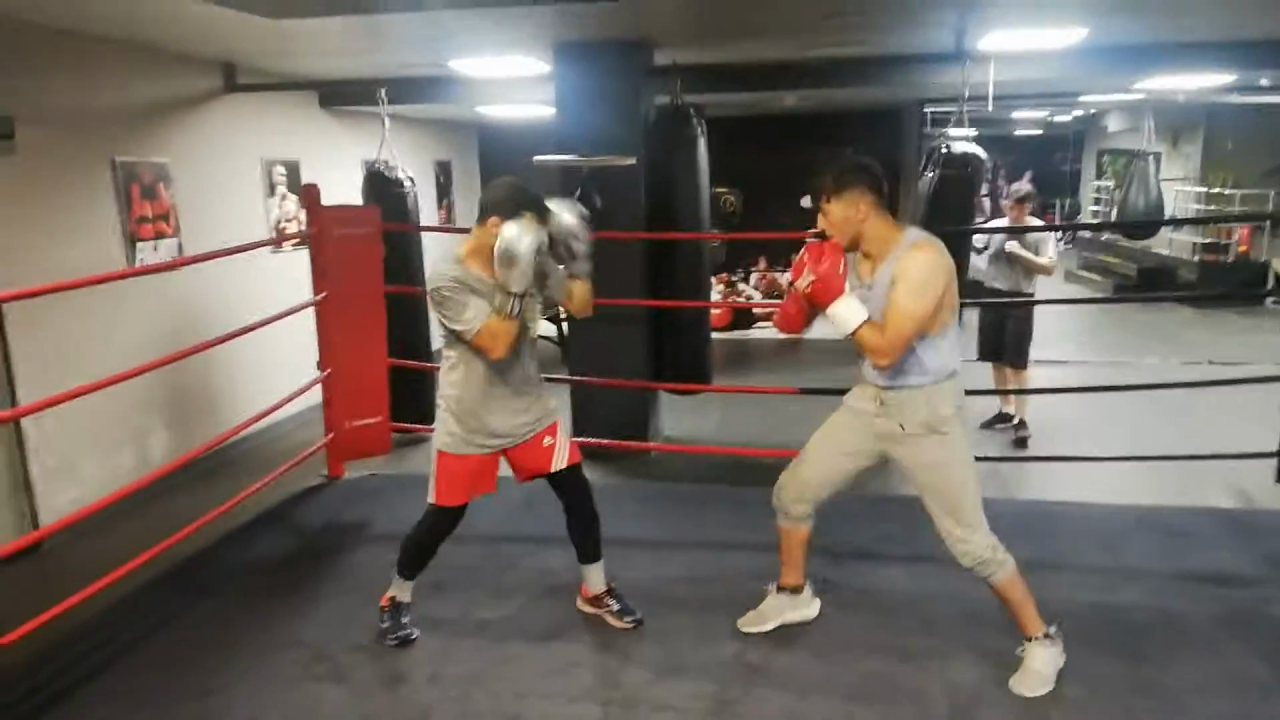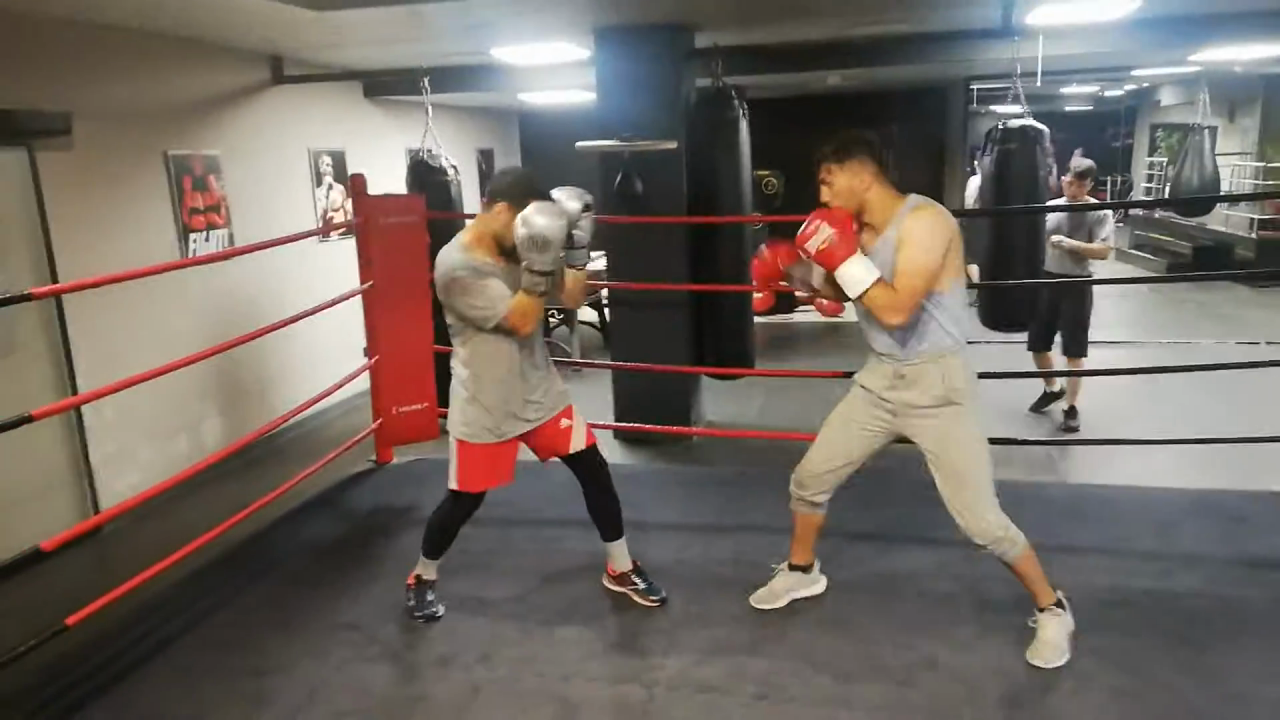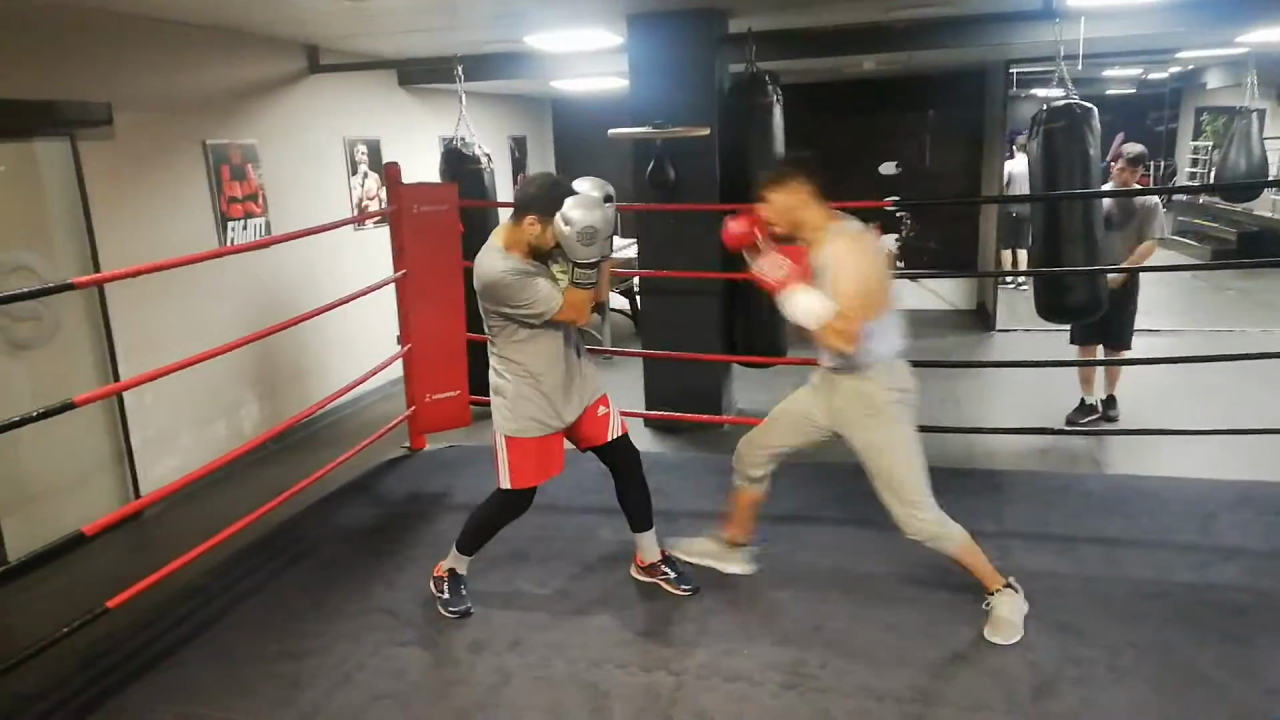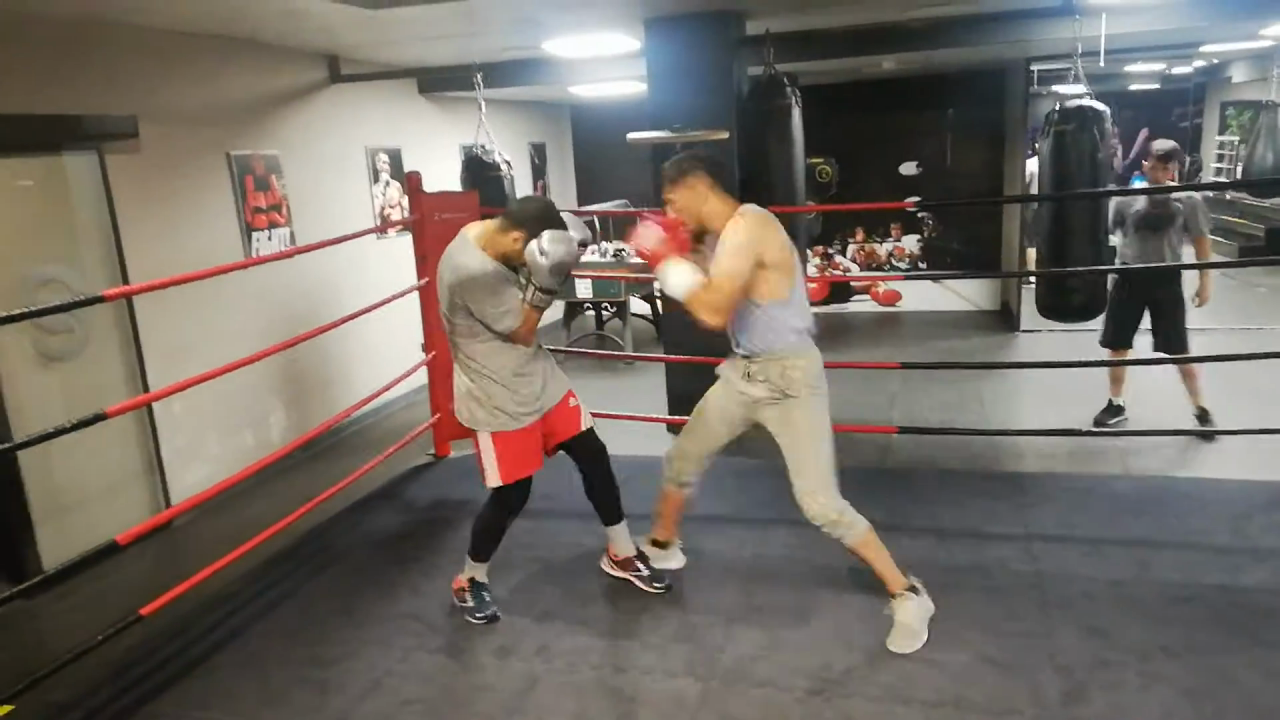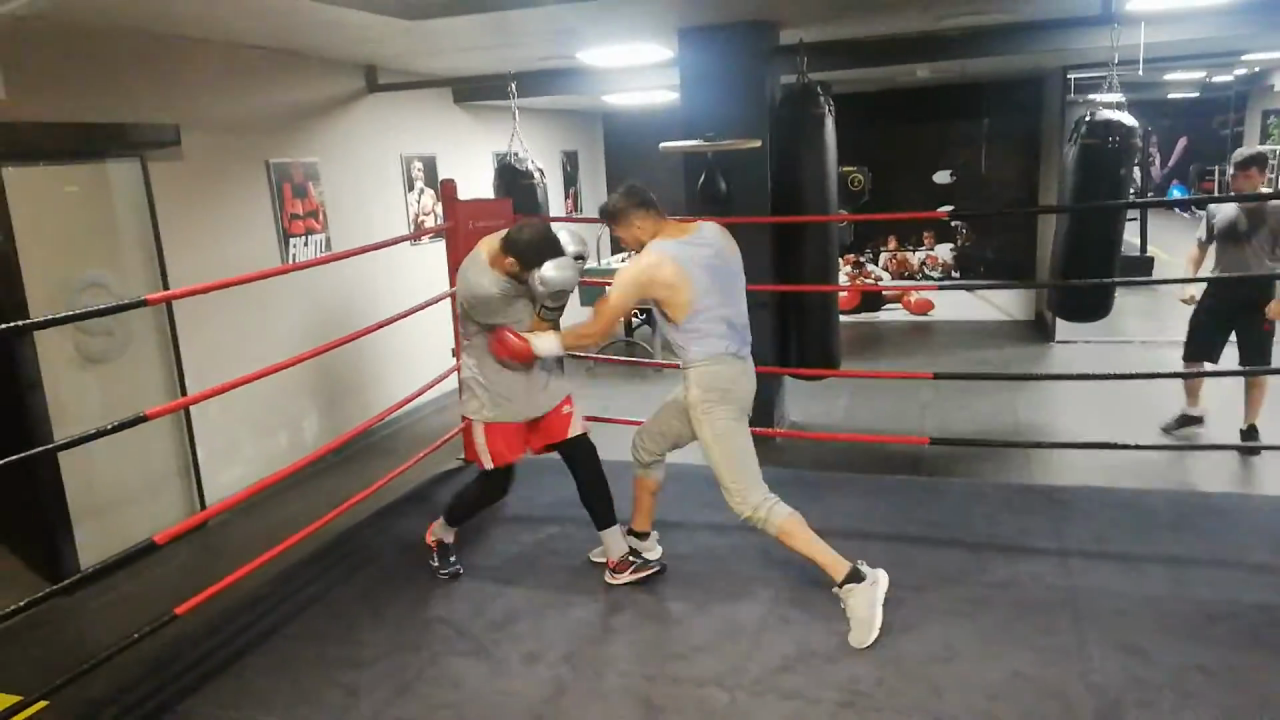
dt=0.5s
person 1, frame 1
left shoulder: (921, 259)
right shoulder: (865, 254)
left elbow: (885, 352)
left wrist: (833, 296)
right wrist: (813, 298)
left hip: (925, 409)
right hip: (870, 401)
left knee: (969, 540)
right knee: (793, 488)
left ankle: (1041, 640)
right ankle: (791, 592)
person 1, frame 2
left shoulder: (925, 221)
right shoulder: (865, 229)
left elbow: (894, 311)
right elbow: (840, 299)
left wrist: (842, 258)
right wrist: (807, 265)
left hip: (937, 385)
right hip: (880, 381)
left knee: (980, 520)
right knee: (809, 478)
left ankle: (1052, 607)
right ankle: (801, 570)
person 1, frame 3
left shoulder: (850, 244)
right shoulder: (815, 242)
left elbow: (843, 339)
right elbow: (782, 274)
left wrist: (790, 285)
right wrist: (760, 250)
left hip: (876, 389)
right hip: (833, 384)
left knee: (918, 518)
right knee: (753, 452)
left ankle: (1003, 592)
right ankle: (729, 545)
person 1, frame 4
left shoulder: (746, 228)
right shoulder: (735, 230)
left elbow: (714, 313)
right elbow: (727, 309)
left wrist: (670, 261)
right wrist: (678, 257)
left hip: (791, 378)
right hip: (745, 373)
left knee: (821, 505)
right knee: (682, 459)
left ankle: (908, 596)
right ankle: (660, 546)
person 1, frame 5
left shoulder: (645, 267)
right shoulder: (713, 232)
left elbow: (593, 332)
left wrist: (534, 344)
left hip: (713, 383)
right hip: (730, 366)
left knee: (751, 503)
right knee: (646, 446)
left ankle: (855, 580)
right ankle: (640, 537)
person 2, frame 1
left shoulder: (528, 259)
right shoulder: (448, 280)
left elbow: (581, 306)
right elbow: (497, 347)
left wrist: (574, 252)
right wrist: (513, 287)
left hip: (529, 410)
right hip: (468, 424)
left knee: (578, 493)
right knee: (441, 518)
left ankle: (595, 591)
right ankle: (397, 598)
person 2, frame 2
left shoulder: (520, 246)
right shoulder: (456, 265)
left elbow: (572, 298)
right elbow: (522, 322)
left wrist: (576, 244)
right wrist: (541, 261)
left hip: (541, 392)
right hip: (484, 407)
left knee: (595, 471)
right knee: (464, 500)
left ankle: (621, 569)
right ankle: (423, 577)
person 2, frame 3
left shoulder: (534, 244)
right shoulder: (498, 274)
left elbow: (597, 293)
right elbow: (575, 313)
left wrist: (594, 247)
right wrist: (585, 253)
left hip: (574, 383)
right hip: (526, 399)
left knee: (627, 461)
right knee: (514, 497)
left ankle: (650, 560)
right ankle: (450, 570)
person 2, frame 4
left shoulder: (486, 237)
right shoulder: (473, 272)
right elbow: (524, 333)
left wrist: (540, 273)
right wrist: (544, 280)
left hip: (537, 378)
right hip: (497, 397)
left knee: (593, 454)
right knee: (510, 495)
left ankle: (622, 553)
right ankle: (471, 579)
person 2, frame 5
left shoulder: (518, 244)
right shoulder: (483, 289)
right elbow: (536, 336)
left wrist: (565, 275)
right wrist: (549, 298)
left hip: (535, 379)
right hip: (493, 391)
left knee: (583, 458)
right knee: (496, 480)
left ankle: (617, 555)
right ankle: (442, 533)
person 3, frame 1
left shoulder: (1042, 232)
right shoulder: (994, 226)
left elbow: (1049, 267)
right elbow: (970, 246)
left wrist: (1021, 253)
left hip: (1019, 300)
right hip: (992, 296)
left knee: (1017, 362)
right knee: (997, 359)
left ankle: (1020, 420)
right ankle: (1006, 411)
person 3, frame 2
left shoulder: (1100, 213)
right shoulder: (1050, 207)
left elbow: (1103, 250)
left wrist: (1071, 244)
left hip: (1076, 286)
right hip: (1046, 282)
left knee: (1074, 351)
right knee: (1038, 346)
left ankle: (1071, 408)
right ankle: (1052, 389)
person 3, frame 3
left shoulder: (1148, 202)
left elbow: (1149, 245)
left wrist: (1121, 273)
left hip: (1122, 280)
left knee: (1115, 346)
right knee: (1086, 343)
left ankle: (1110, 397)
right ankle: (1090, 403)
person 3, frame 4
left shoulder: (1188, 199)
right shoulder: (1126, 197)
left elbow: (1201, 241)
left wrist: (1205, 282)
left hip: (1166, 279)
right hip: (1129, 277)
left knee: (1178, 349)
right knee: (1118, 345)
left ankle: (1200, 408)
right ankle: (1116, 404)
person 3, frame 5
right shoulder: (1217, 208)
right elbow: (1201, 246)
right wrist: (1189, 282)
right hip: (1220, 288)
right knee: (1194, 355)
left ankle: (1250, 426)
right ankle: (1192, 412)
